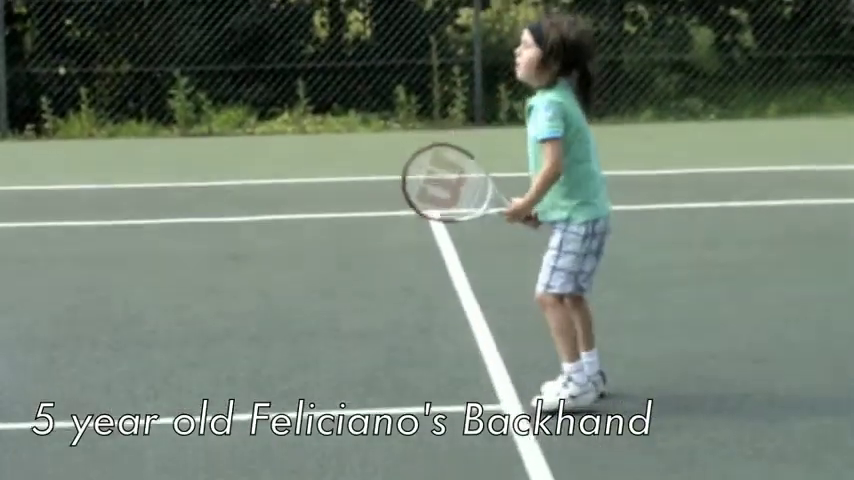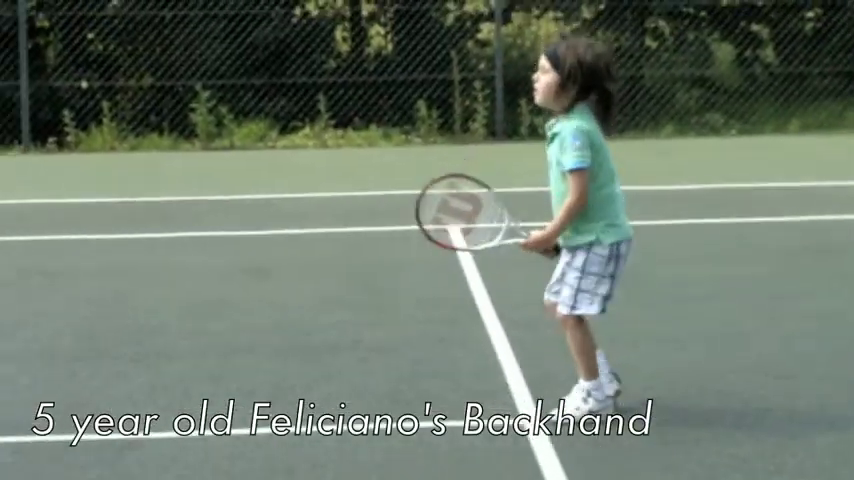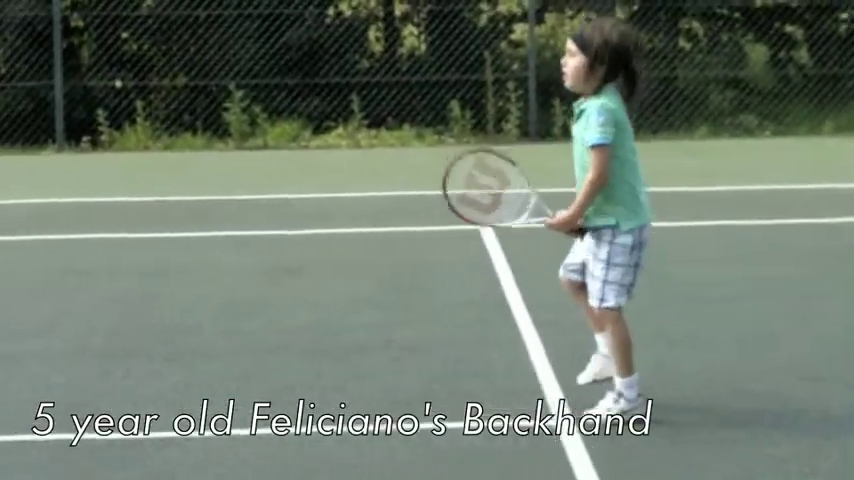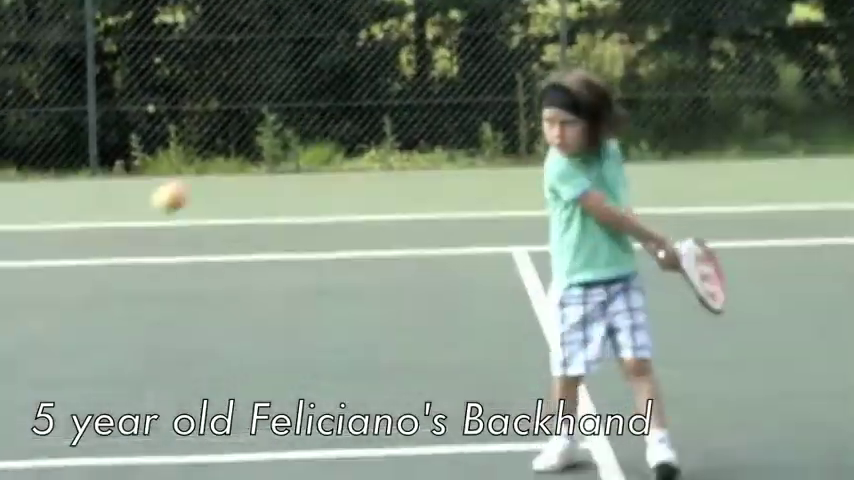
dt=0.2s
person 1, frame 1
left shoulder: (549, 105)
right shoulder: (555, 98)
left elbow: (553, 167)
left wrist: (527, 203)
right wrist: (534, 205)
left hip: (576, 217)
right hip: (579, 214)
left knee: (550, 296)
right knee: (570, 295)
left ankle: (577, 382)
right ankle: (588, 372)
person 1, frame 2
left shoulder: (574, 130)
right shoulder: (567, 124)
left elbow: (578, 196)
left wrist: (549, 234)
right wrist: (556, 231)
left hip: (598, 238)
right hip: (583, 237)
left knee: (569, 314)
right knee: (558, 303)
left ankle: (595, 395)
right ankle: (602, 378)
person 1, frame 3
left shoulder: (601, 111)
right shoulder: (595, 105)
left elbow: (597, 174)
left wrist: (573, 214)
right wrist: (581, 215)
left hip: (620, 224)
right hip: (603, 221)
left knee: (606, 306)
right knee: (572, 278)
left ankle: (627, 393)
right ankle: (608, 354)
person 1, frame 4
left shoulder: (611, 154)
right shoulder: (557, 168)
left elbow: (620, 214)
right elbow: (610, 215)
left wrist: (657, 245)
right wrist: (660, 244)
left hip: (621, 279)
right hip: (576, 286)
left knee: (638, 362)
right knee: (566, 373)
left ankle: (659, 444)
right ankle: (563, 441)
